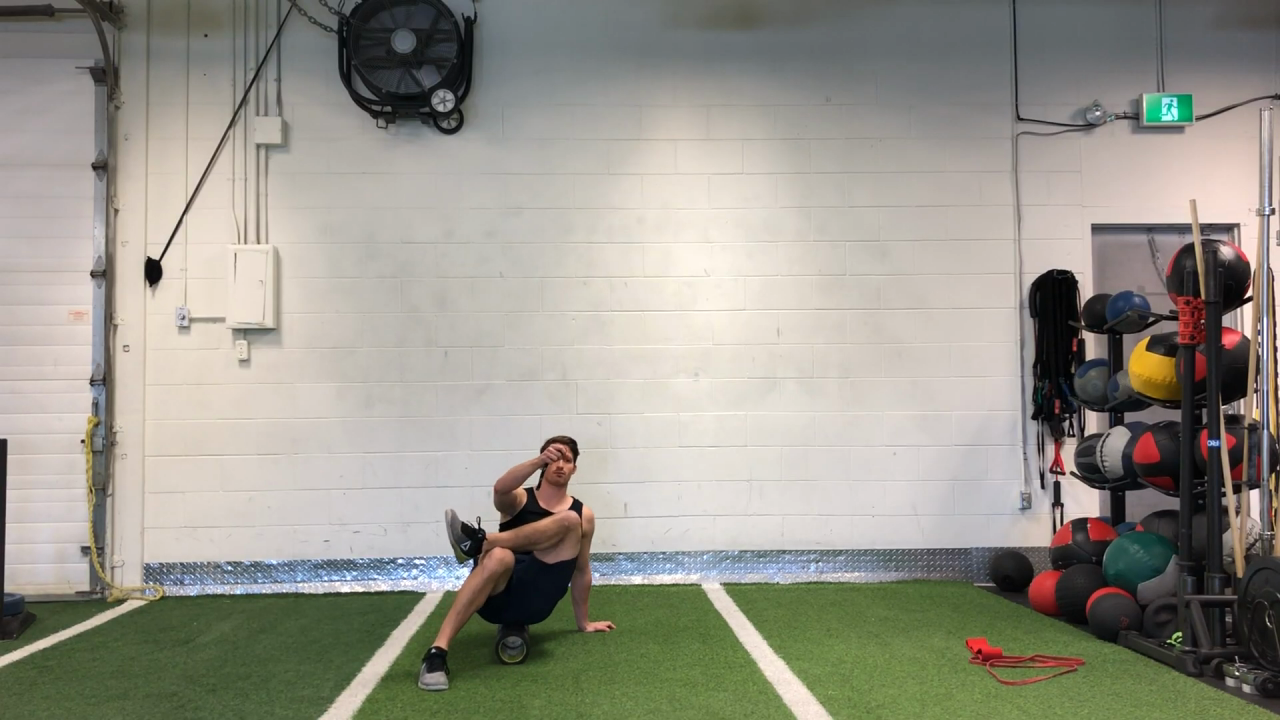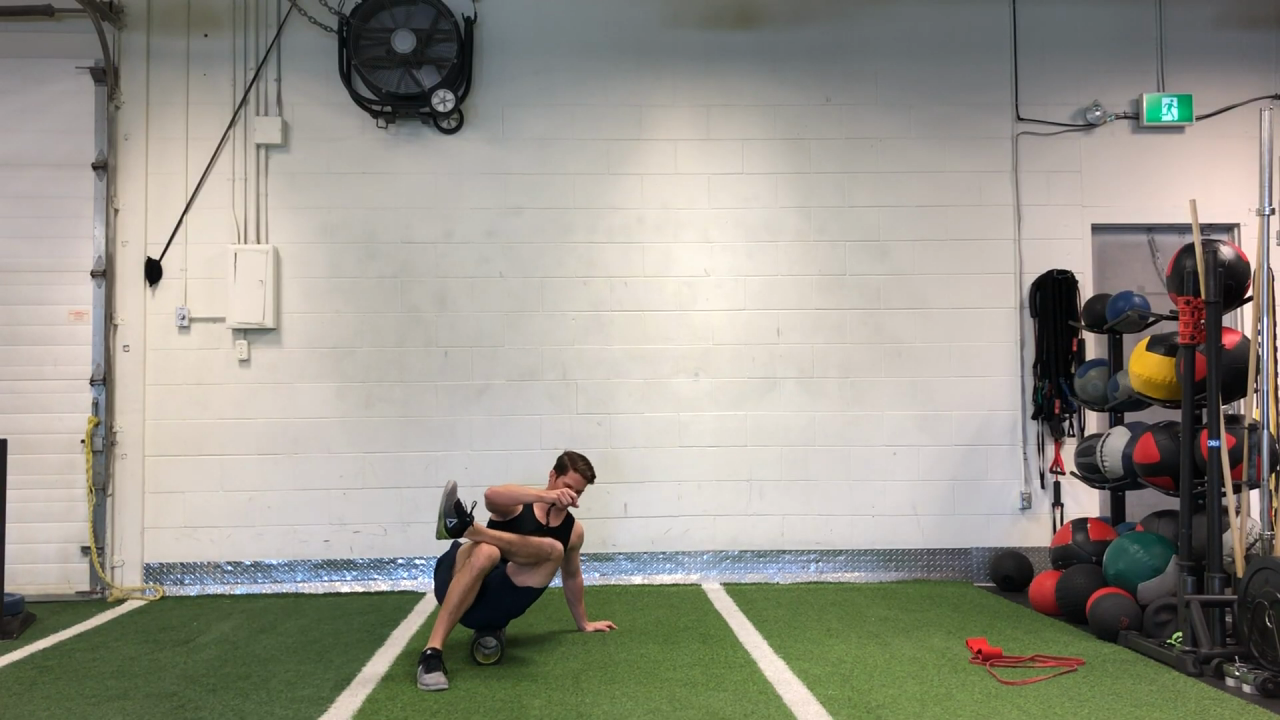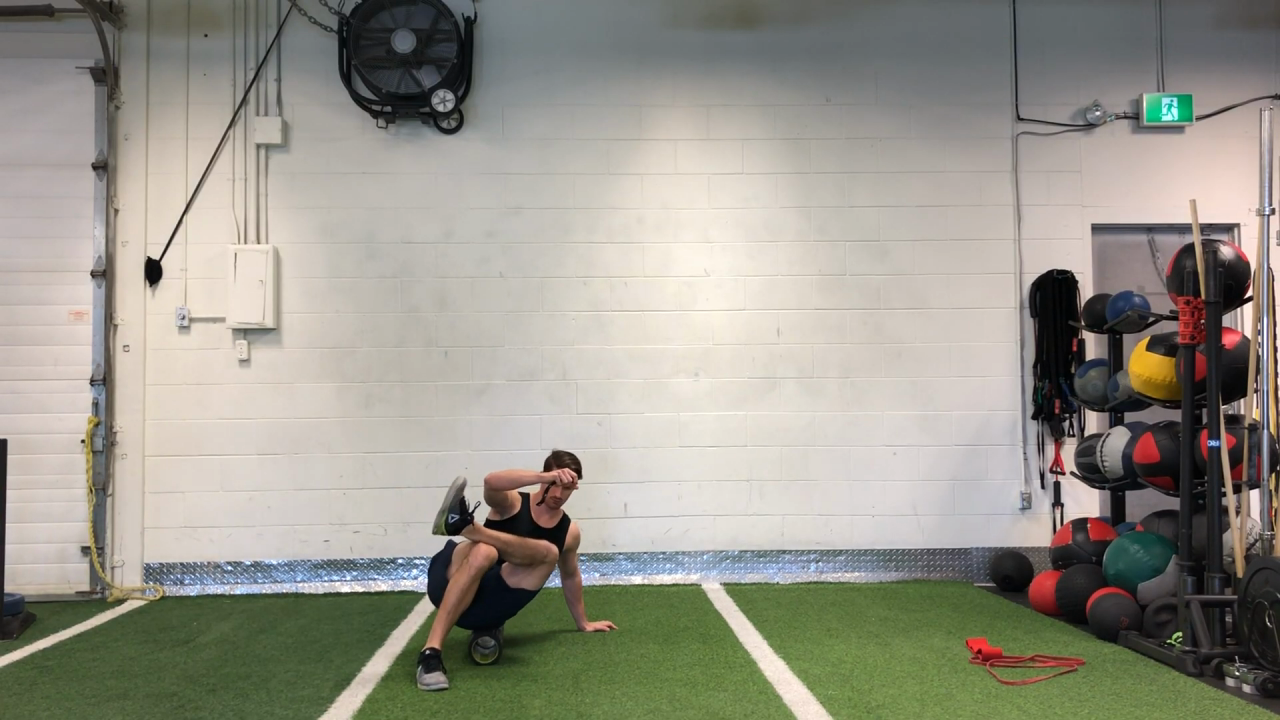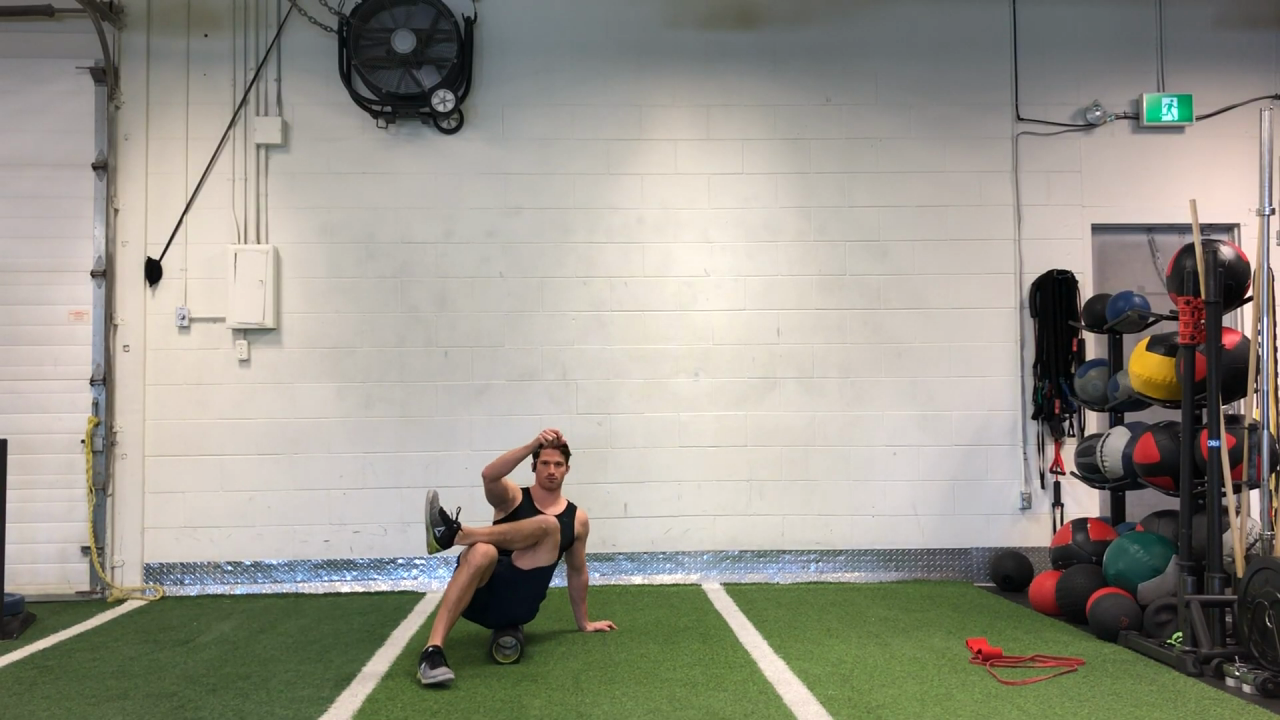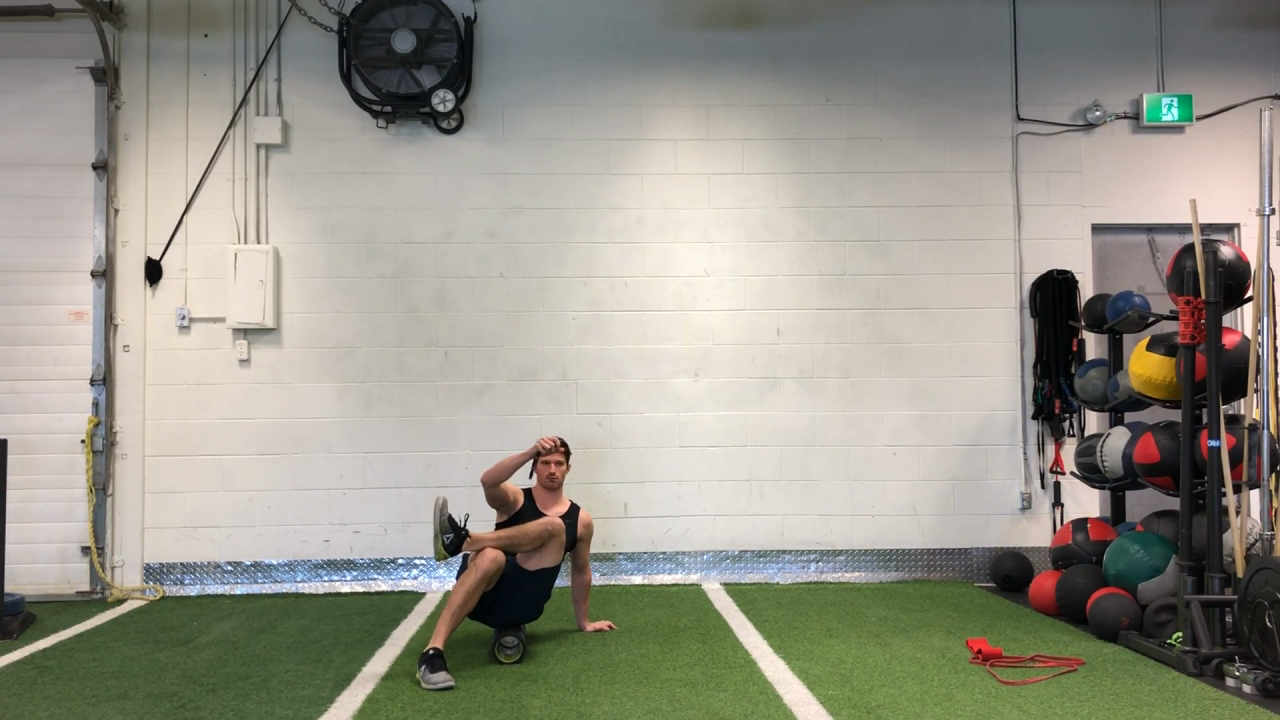
dt=1s
person 1, frame 1
left shoulder: (583, 516)
right shoulder: (519, 499)
left elbow: (581, 571)
right elbow: (500, 488)
left wrist: (584, 622)
right wrist: (539, 461)
left hip: (533, 602)
right hip: (497, 595)
left knee: (570, 521)
right knee: (499, 557)
right ankle: (437, 652)
person 1, frame 2
left shoulder: (573, 530)
right shoulder: (517, 504)
left elbow: (572, 577)
right elbow: (491, 495)
left wrist: (583, 623)
right wrist: (546, 496)
left hip: (493, 609)
right hip: (458, 581)
left knee: (553, 549)
right knee: (486, 552)
right ankle: (432, 653)
person 1, frame 3
left shoulder: (569, 532)
right shoulder: (512, 503)
left elbow: (570, 577)
right elbow: (491, 482)
left wrist: (583, 622)
right wrist: (546, 478)
left hip: (484, 611)
right hip: (451, 583)
left knee: (549, 552)
right knee: (483, 552)
right ankle: (430, 652)
person 1, frame 4
left shoulder: (577, 519)
right shoulder: (512, 497)
left elbow: (577, 572)
right elbow: (489, 476)
left wrist: (584, 622)
right wrist: (533, 445)
left hip: (517, 604)
right hip: (482, 594)
left knee: (549, 525)
right knee: (483, 552)
right ankle: (433, 651)
person 1, frame 5
left shoulder: (581, 521)
right shoulder: (515, 499)
left elbow: (581, 572)
right elbow: (488, 481)
left wrist: (584, 622)
right wrist: (531, 451)
left hip: (522, 606)
right hip: (486, 594)
left knee: (554, 527)
right knee: (490, 557)
right ankle: (433, 652)
